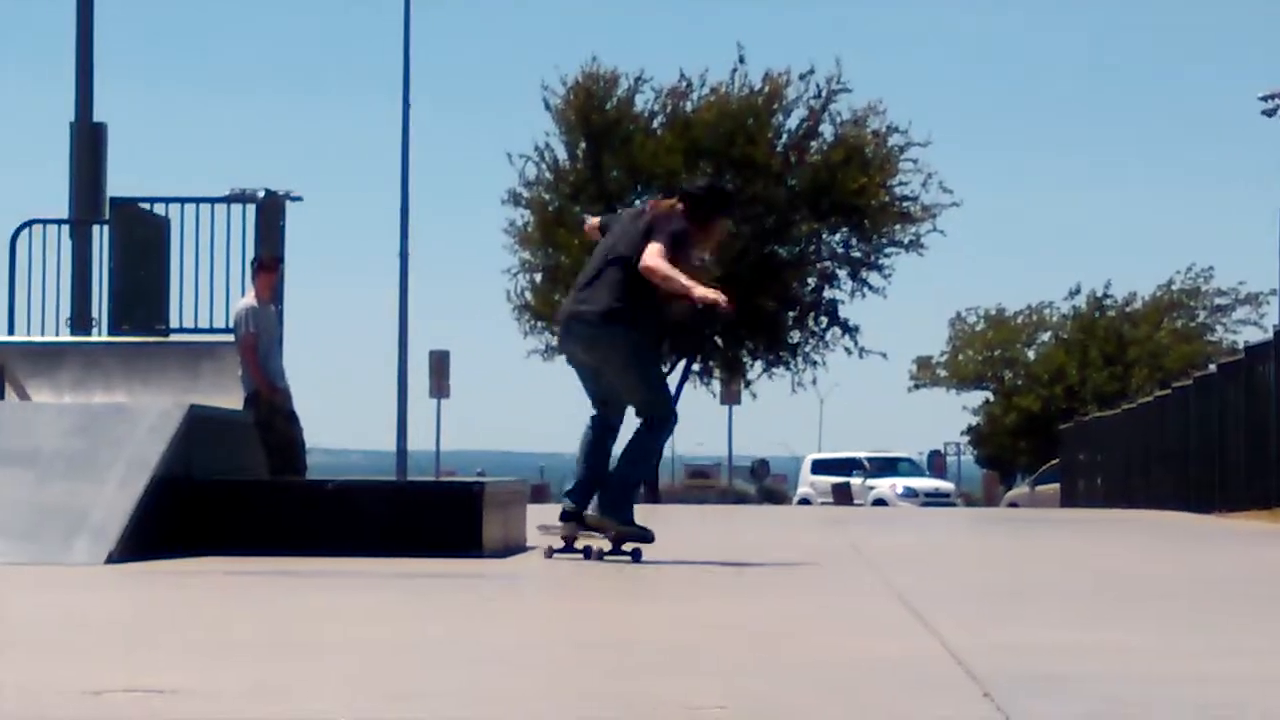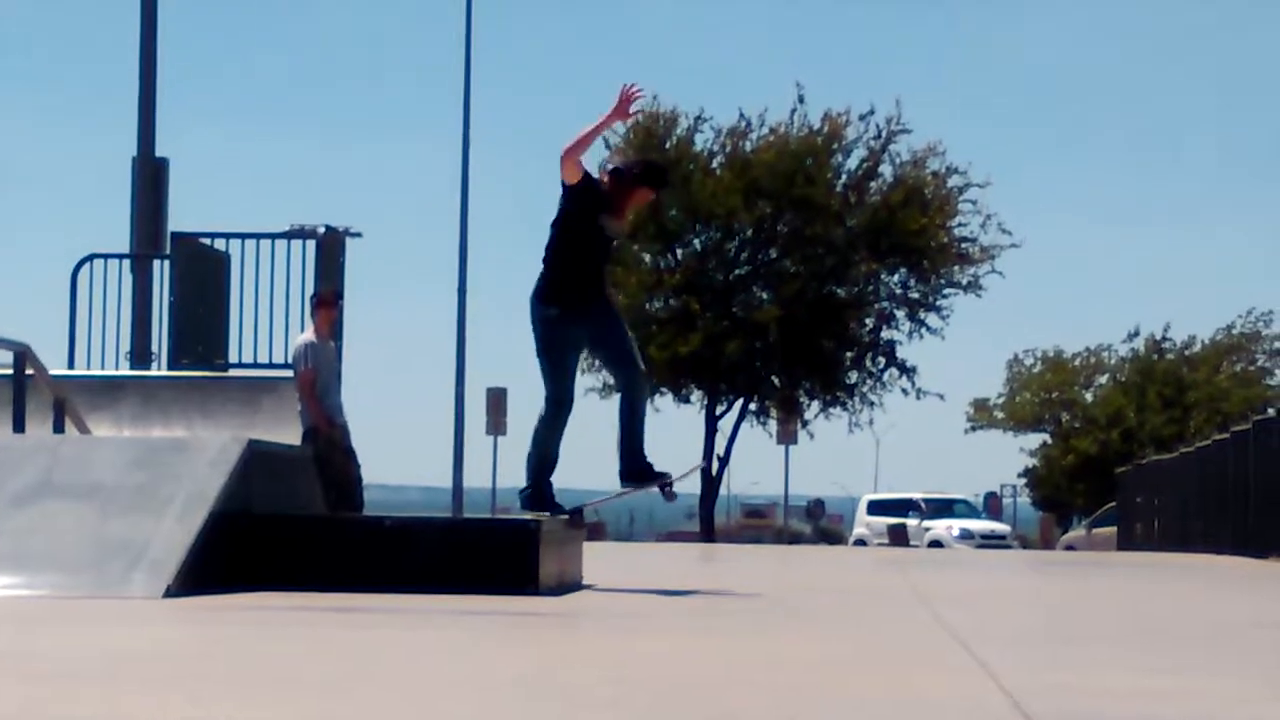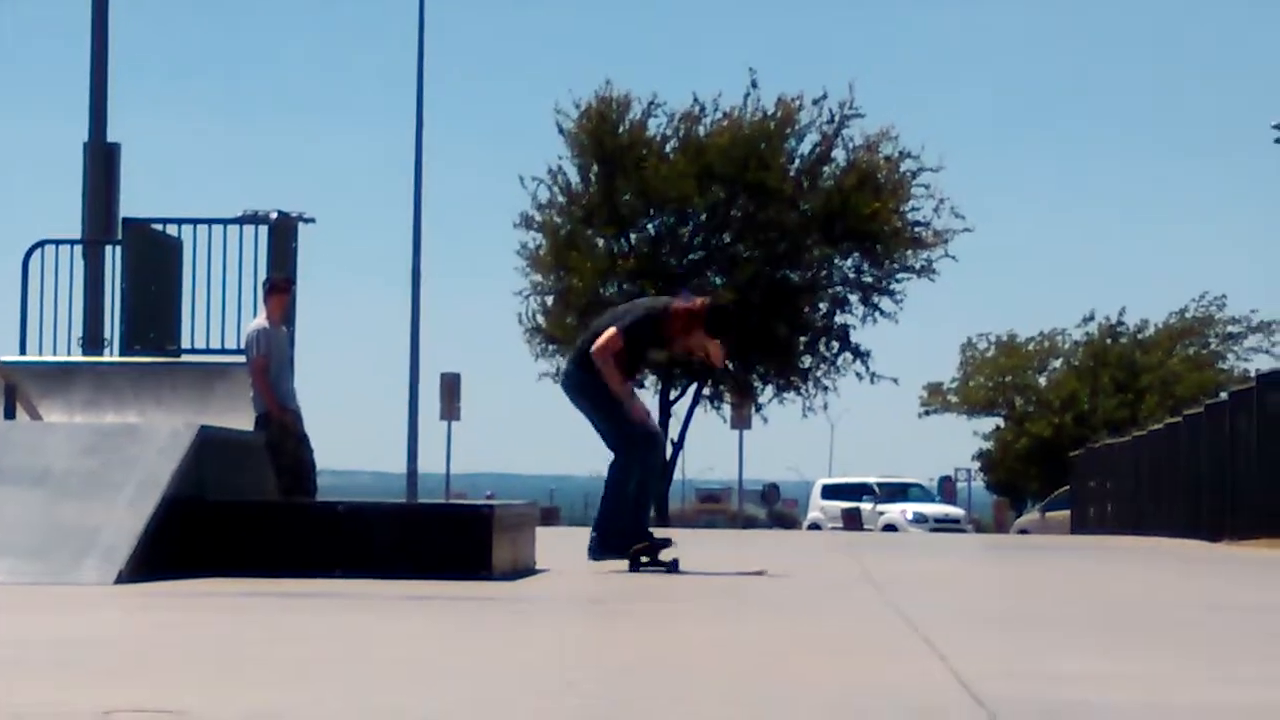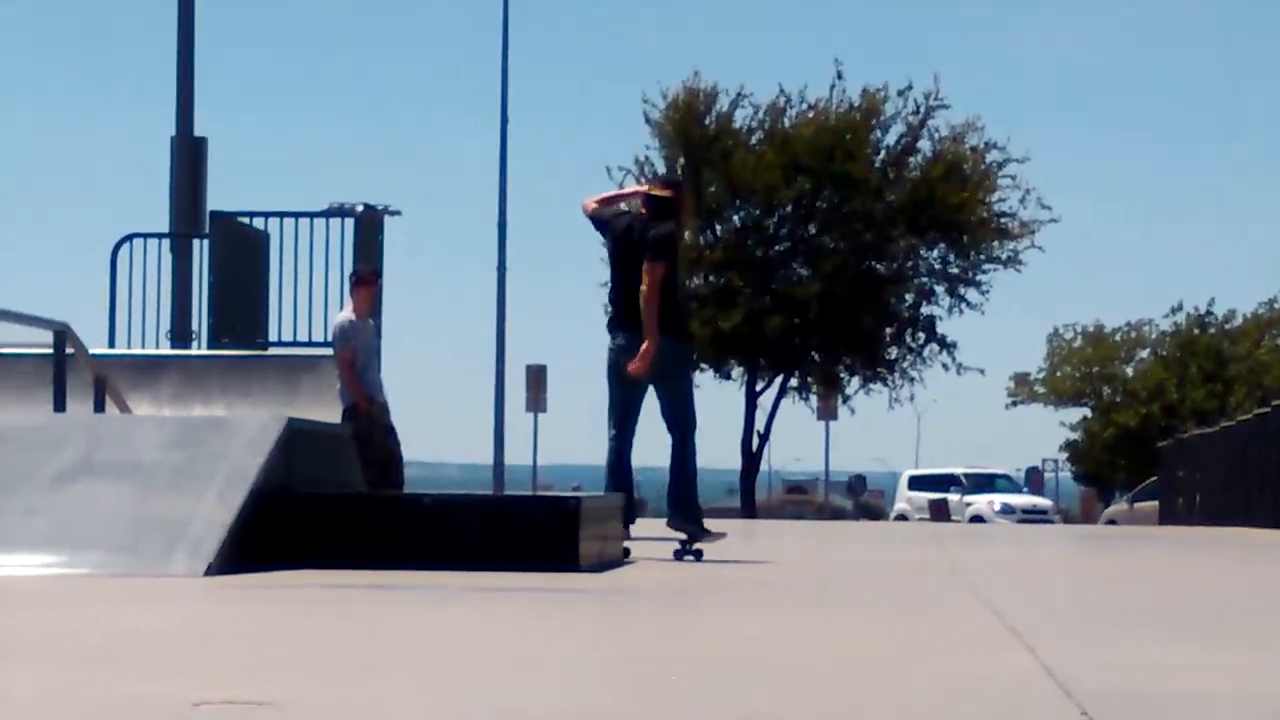
dt=1s
person 1, frame 1
left shoulder: (633, 216)
right shoulder: (677, 227)
right elbow: (650, 264)
right wrist: (695, 288)
left hip: (571, 326)
right hip: (611, 327)
left knee: (606, 415)
right knee: (660, 418)
left ankle: (576, 505)
right ankle: (614, 508)
person 1, frame 2
left shoulder: (613, 212)
right shoulder: (587, 196)
right elbow: (568, 158)
right wrist: (612, 118)
left hip: (594, 304)
right hip: (556, 309)
left knee: (634, 376)
right knee: (559, 402)
left ankle: (634, 466)
right ankle: (536, 491)
person 1, frame 3
left shoulder: (681, 327)
right shoulder: (650, 317)
right elbow: (599, 350)
right wrist: (629, 401)
left hip: (608, 377)
right hip: (585, 375)
left knee: (651, 445)
right knee: (632, 447)
left ankle: (634, 533)
right ankle: (606, 539)
person 1, frame 4
left shoulder: (621, 224)
right shoulder: (664, 232)
left elbow: (590, 205)
right elbow: (650, 285)
left wrist: (635, 191)
right wrist: (651, 341)
left hip: (622, 343)
right hip: (665, 344)
left knee: (620, 436)
right knee: (682, 434)
left ankle: (619, 519)
right ankle: (684, 512)
person 2, frame 1
left shoulder: (271, 308)
right shoulder: (247, 309)
right elbow: (248, 354)
left wrist: (281, 388)
right wrist: (267, 391)
left hip: (277, 392)
right hip: (261, 394)
left knee: (293, 447)
right knee: (270, 452)
person 2, frame 2
left shoulder: (330, 344)
right shoulder: (307, 344)
right elbow: (306, 391)
left wrist: (339, 425)
right wrist: (326, 428)
left hip: (336, 428)
right hip: (319, 431)
left knee: (351, 484)
right knee: (327, 488)
person 2, frame 3
left shoulder: (282, 330)
right shoulder: (259, 330)
right elbow: (258, 375)
left wrist: (292, 410)
right wrist: (278, 413)
left hip: (289, 412)
right hip: (272, 415)
left knee: (304, 469)
right knee: (281, 473)
person 2, frame 4
left shoulder: (370, 323)
right shoulder: (345, 323)
right elbow: (345, 368)
left wrist: (379, 402)
right wrist: (364, 404)
left hip: (376, 404)
right hip: (359, 407)
left knee: (391, 460)
right knee: (368, 465)
